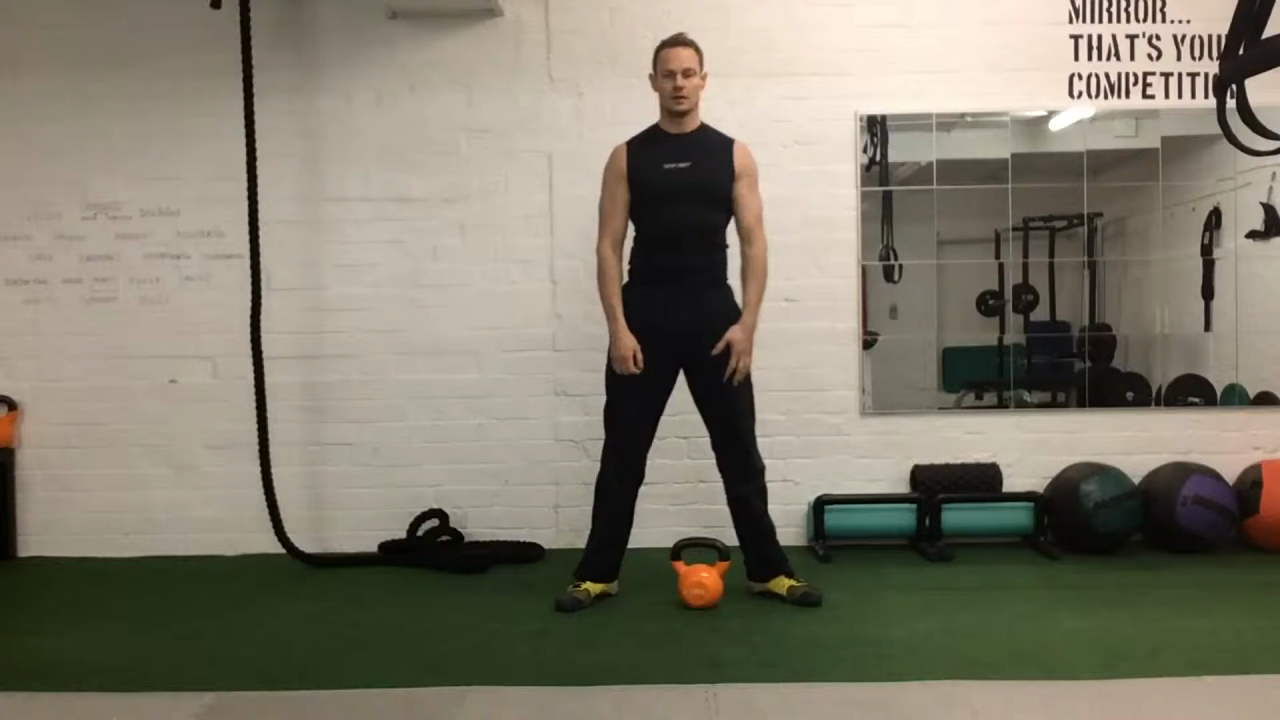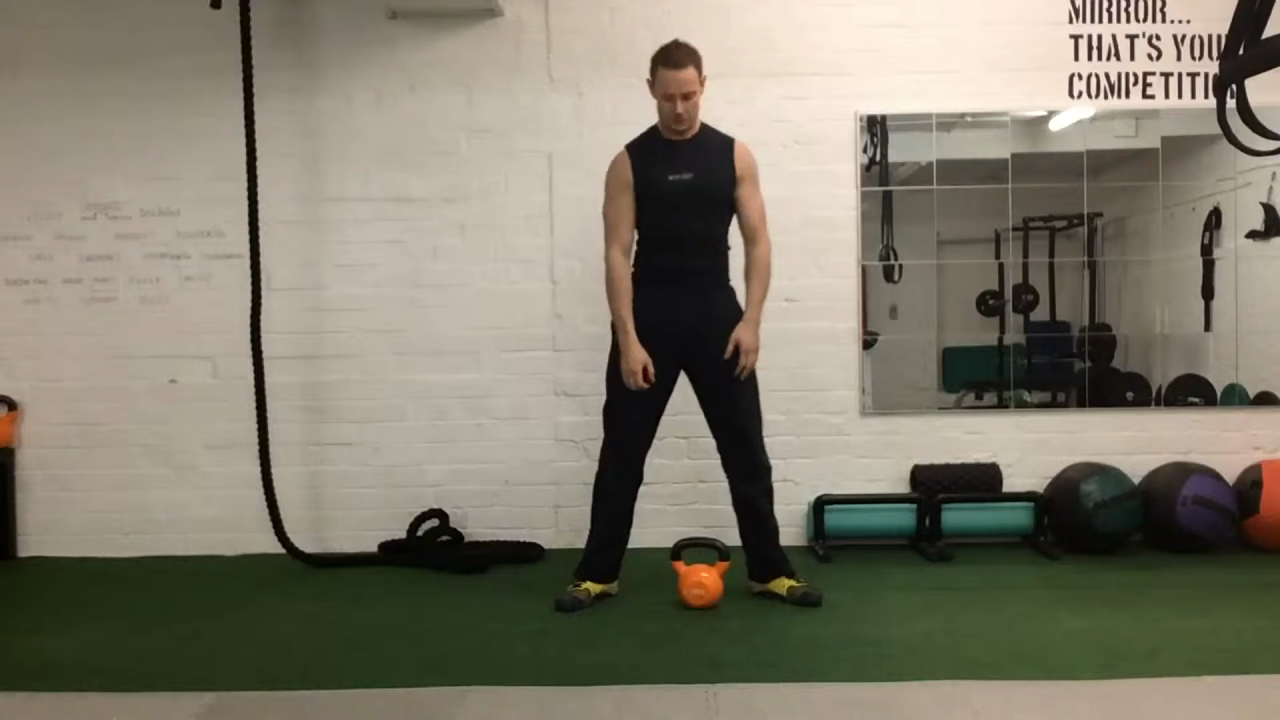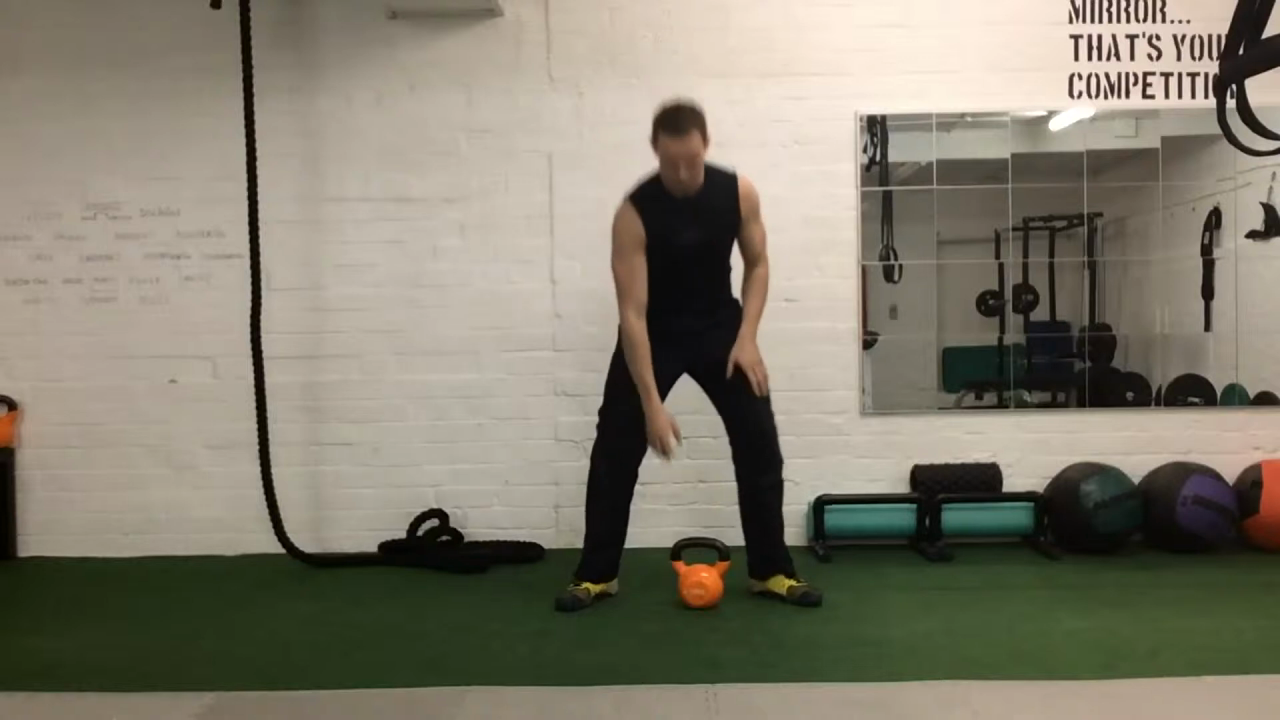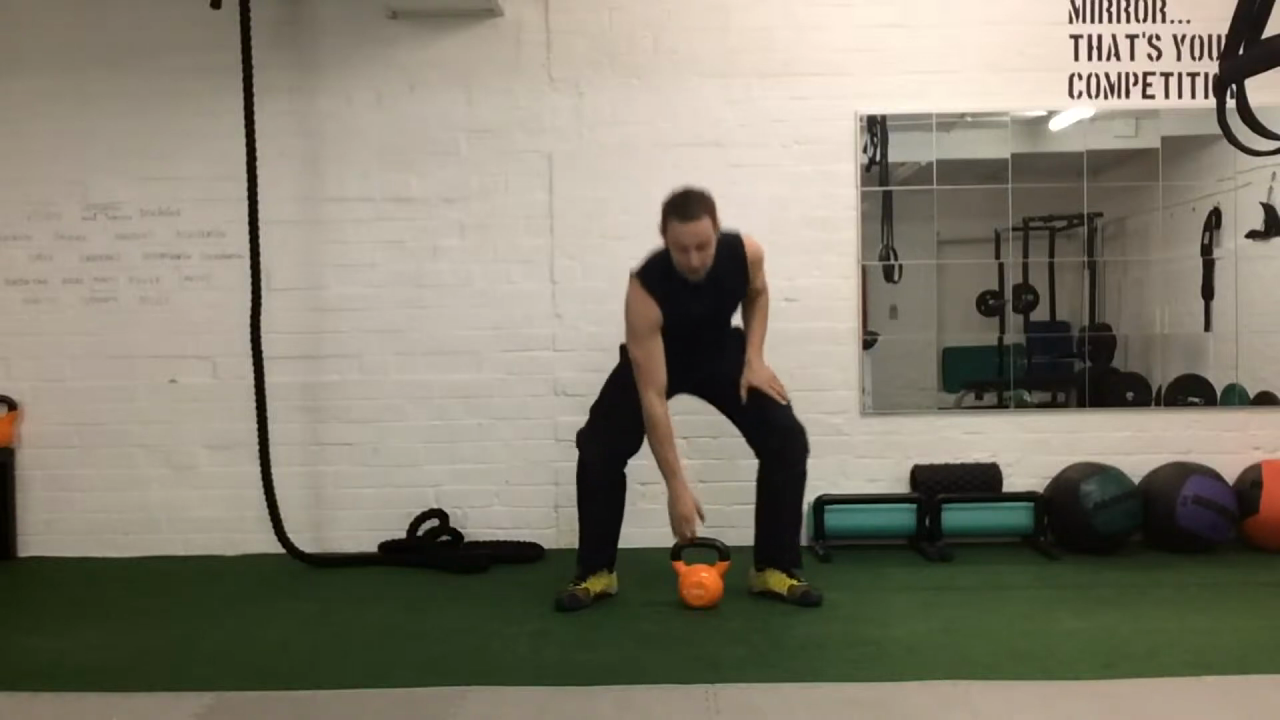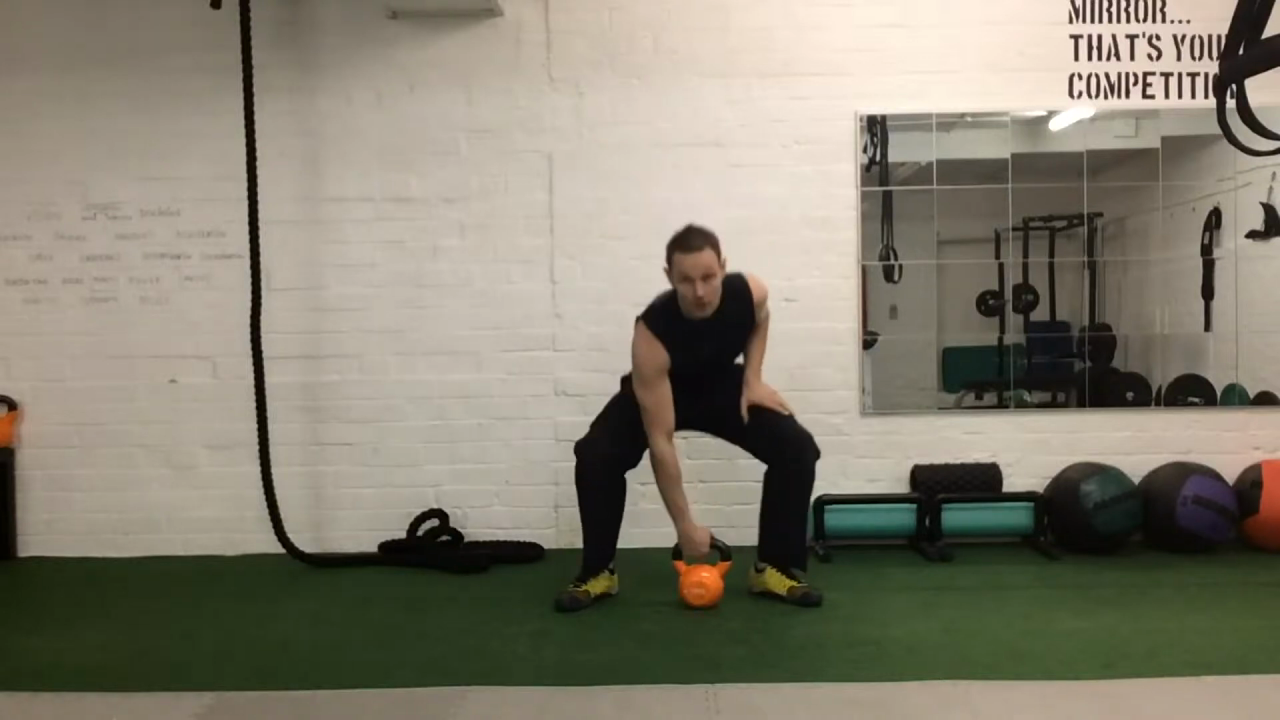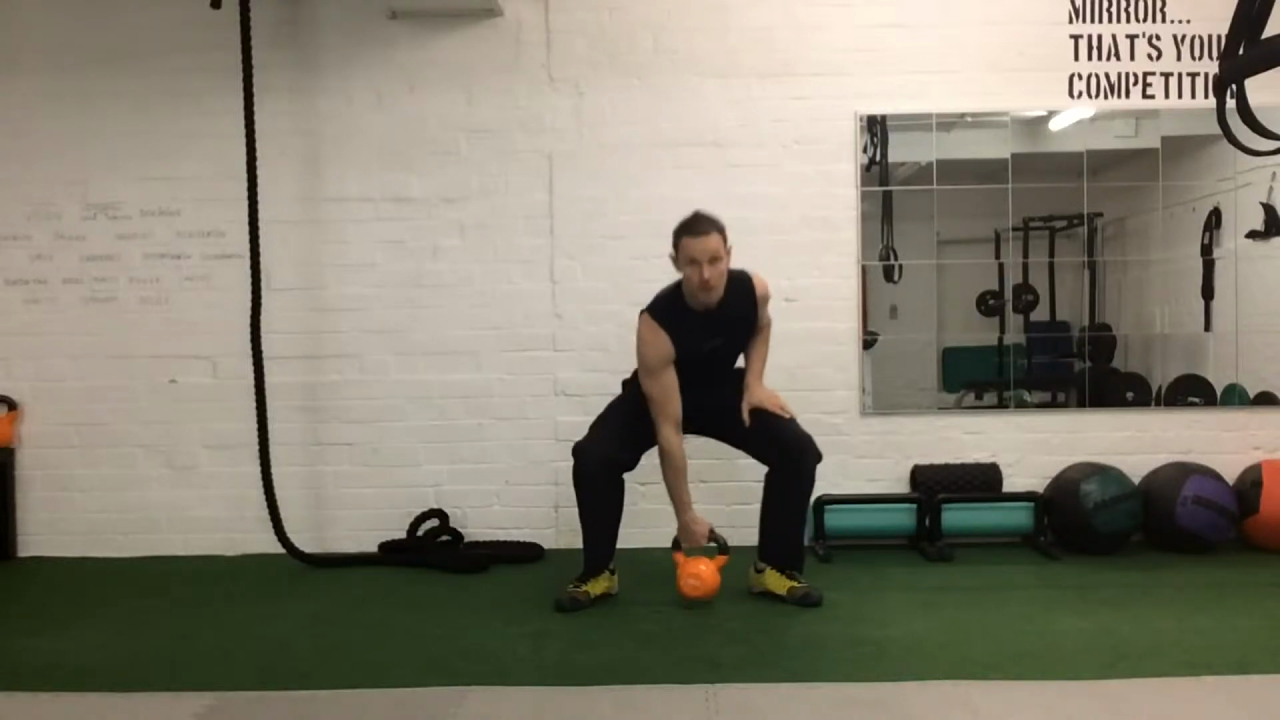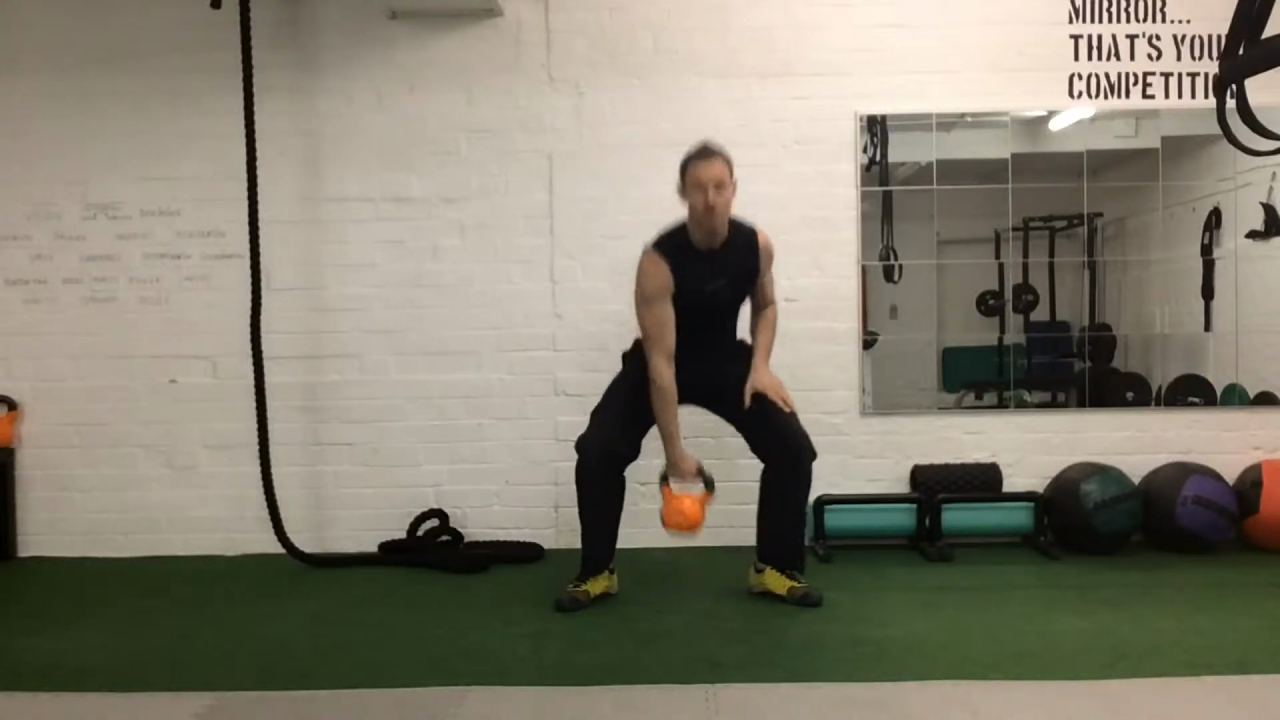
dt=0.2s
person 1, frame 1
left shoulder: (733, 155)
right shoulder: (627, 157)
left elbow: (754, 243)
right elbow: (608, 247)
left wrist: (747, 323)
right wrist: (618, 326)
left hip: (715, 318)
right hip: (645, 320)
left knee: (739, 452)
right knee: (623, 454)
left ankle: (767, 571)
right ankle: (597, 574)
person 1, frame 2
left shoulder: (734, 154)
right shoulder: (629, 162)
left elbow: (757, 242)
right elbow: (617, 254)
left wrist: (751, 321)
right wrist: (627, 339)
left hip: (717, 317)
right hip: (650, 320)
left knee: (745, 450)
right knee: (623, 453)
left ankle: (769, 571)
right ankle: (598, 574)
person 1, frame 3
left shoulder: (738, 192)
right shoulder: (634, 213)
left elbow: (757, 264)
right elbow: (632, 312)
left wrist: (748, 338)
right wrist: (652, 405)
left hip: (719, 326)
right hip: (656, 331)
left knee: (759, 444)
right knee: (616, 447)
left ankle: (770, 570)
right ankle: (597, 574)
person 1, frame 4
left shoulder: (745, 253)
right shoulder: (645, 289)
right elbow: (652, 400)
left wrist: (754, 359)
right wrist: (676, 488)
left hip: (723, 354)
right hip: (656, 364)
left knee: (787, 441)
right knee: (599, 447)
left ankle: (774, 567)
right ankle: (596, 571)
person 1, frame 5
left shoulder: (750, 292)
right shoulder: (652, 334)
right elbow: (661, 442)
left wrist: (752, 379)
right wrist: (685, 526)
left hip: (724, 388)
right hip: (659, 395)
left knee: (797, 450)
right knee: (596, 458)
left ankle: (775, 567)
right ankle: (597, 572)
person 1, frame 6
left shoulder: (753, 290)
right shoulder: (657, 325)
right elbow: (668, 433)
left wrist: (753, 383)
right wrist: (686, 516)
left hip: (724, 391)
right hip: (657, 396)
left knee: (798, 452)
right knee: (593, 459)
left ankle: (775, 568)
right ankle: (598, 573)
person 1, frame 7
left shoulder: (757, 245)
right shoulder: (659, 262)
left elbow: (765, 304)
right elbow: (660, 363)
left wrist: (760, 366)
right wrist: (675, 451)
left hip: (727, 361)
right hip: (661, 361)
left knee: (793, 449)
right knee: (597, 452)
left ankle: (774, 568)
right ankle: (597, 572)
